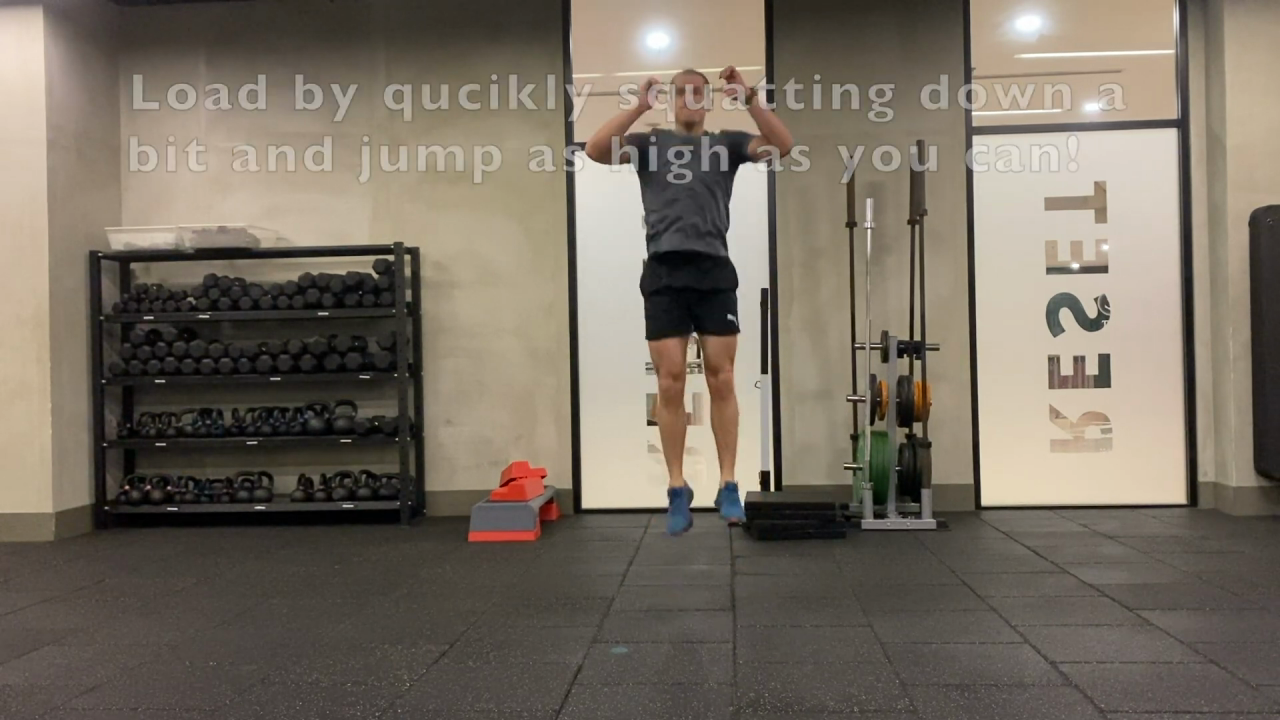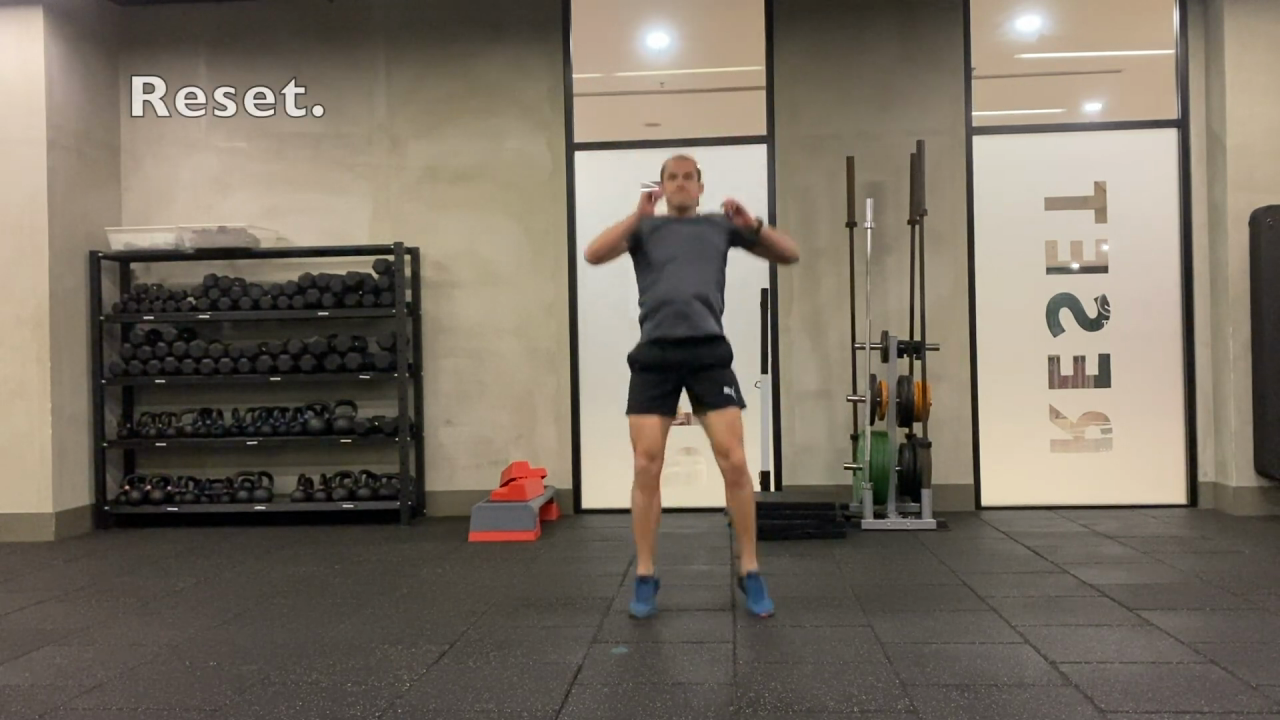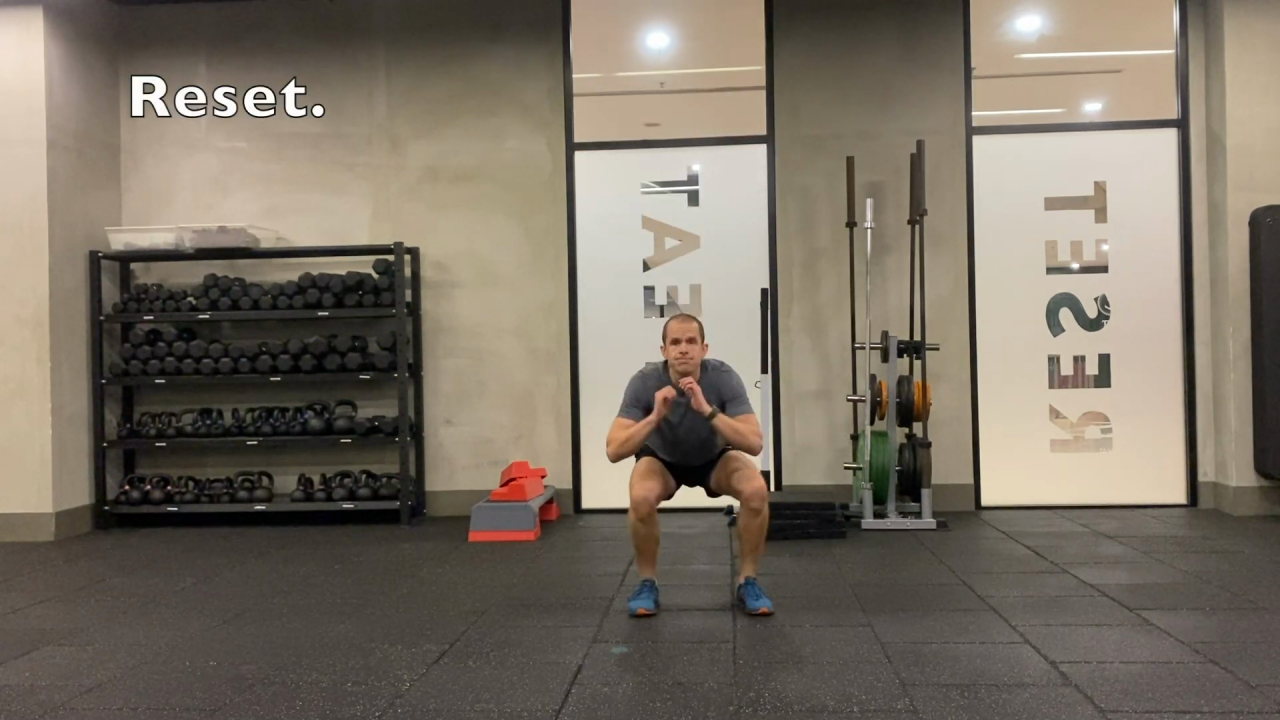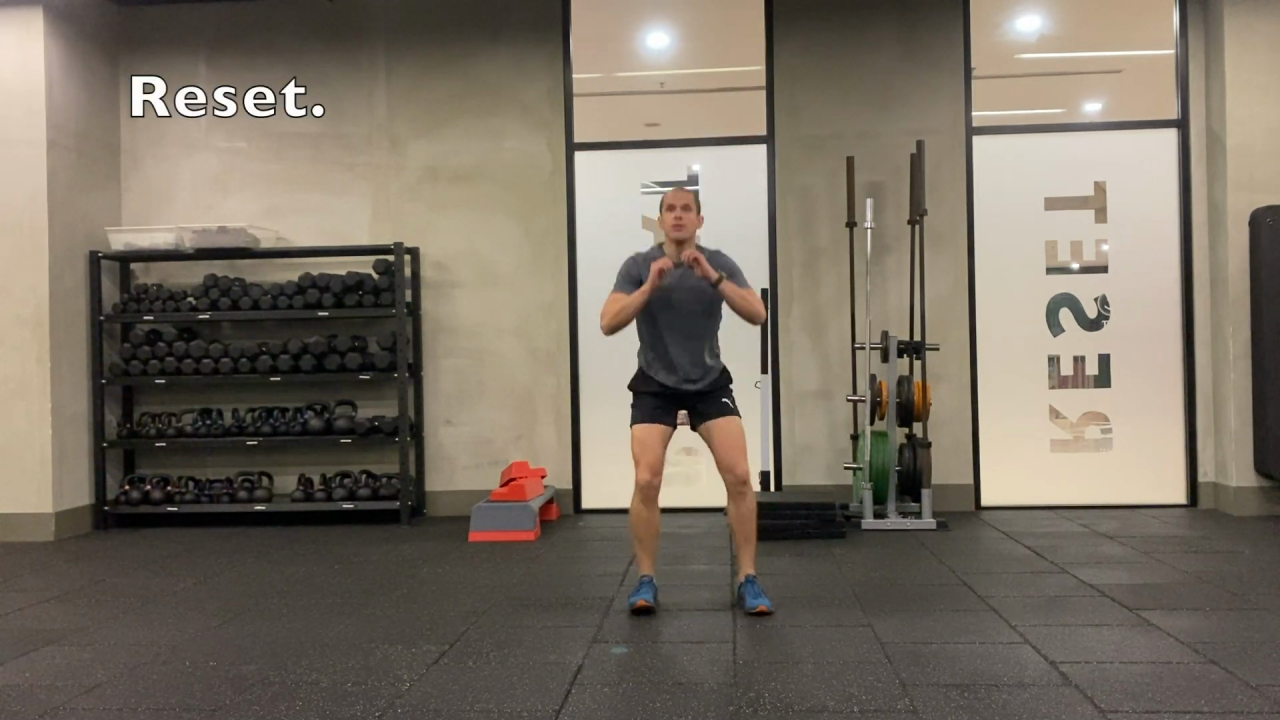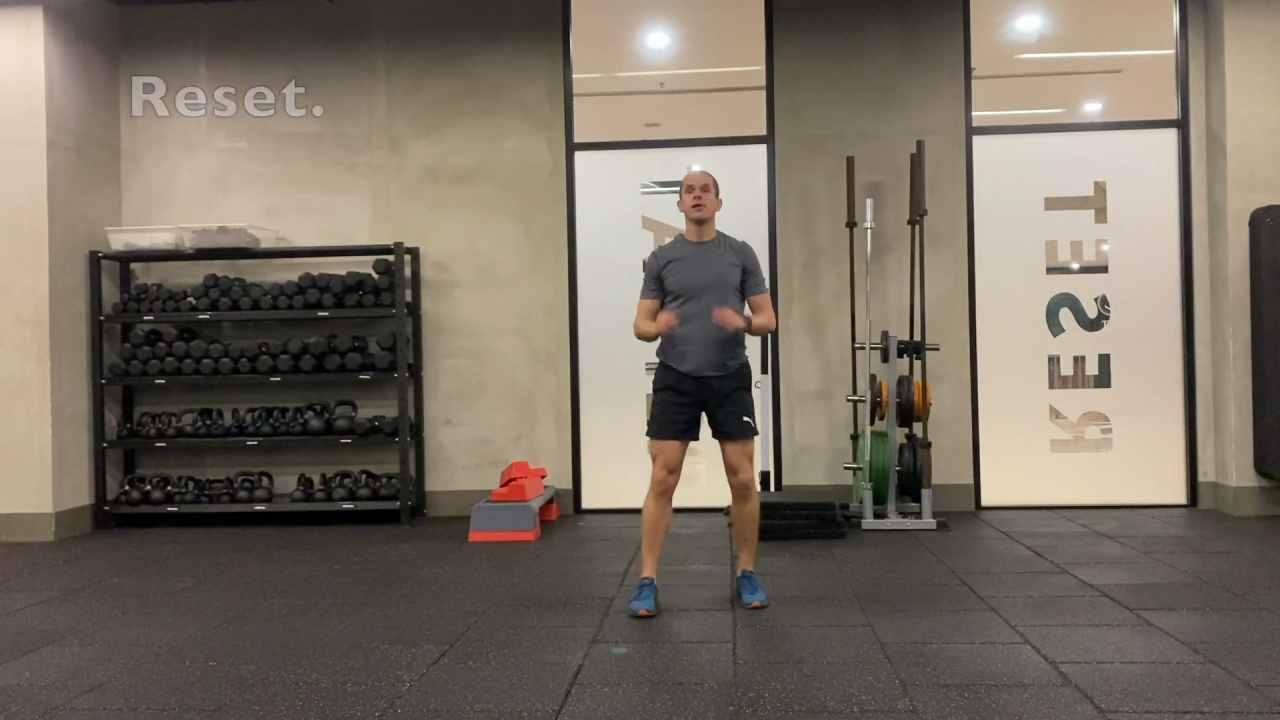
dt=0.4s
person 1, frame 1
left shoulder: (726, 145)
right shoulder: (648, 143)
left elbow: (782, 147)
right elbow: (595, 150)
left wrist: (749, 98)
right wrist: (637, 108)
left hip: (713, 271)
right hip: (663, 271)
left knee: (721, 381)
right knee: (670, 385)
left ankle: (728, 484)
right ankle: (677, 488)
person 1, frame 2
left shoulder: (721, 227)
right shoulder: (645, 229)
left elbow: (788, 255)
right elbow: (594, 254)
left wrist: (752, 226)
right wrist: (638, 216)
left hip: (710, 358)
right hip: (655, 361)
left knee: (733, 465)
right knee: (647, 469)
left ankle: (749, 572)
right ankle: (645, 575)
person 1, frame 3
left shoulder: (723, 378)
right shoulder: (644, 382)
left elbow: (754, 444)
right elbow: (614, 450)
left wrist: (707, 410)
right wrist: (655, 416)
left hip: (713, 458)
right hip: (662, 459)
left knee: (756, 491)
right knee: (640, 500)
left ankle: (747, 581)
right ankle: (647, 582)
person 1, frame 4
left shoulder: (719, 263)
right shoulder: (638, 265)
left elbow: (758, 315)
right elbow: (608, 324)
left wrist: (715, 278)
right wrist: (650, 286)
left hip: (709, 383)
right hip: (655, 385)
left knee: (738, 475)
right knee: (646, 482)
left ankle: (748, 579)
right ankle: (646, 580)
person 1, frame 5
left shoulder: (741, 254)
right shoulder: (662, 258)
left elbow: (767, 316)
right elbow: (642, 321)
left wrist: (742, 321)
right wrist: (654, 327)
left hip: (730, 380)
right hip: (676, 381)
left knee: (742, 481)
right knee: (662, 482)
left ankle: (746, 574)
right ankle: (647, 582)
